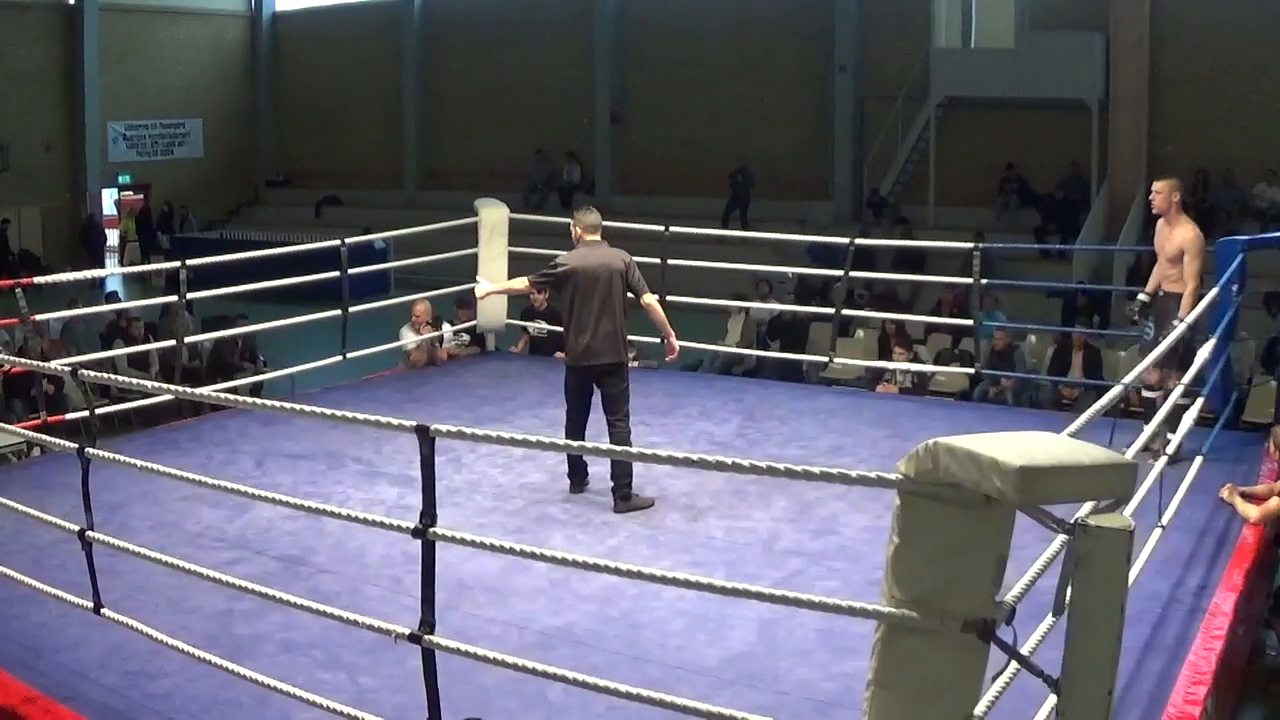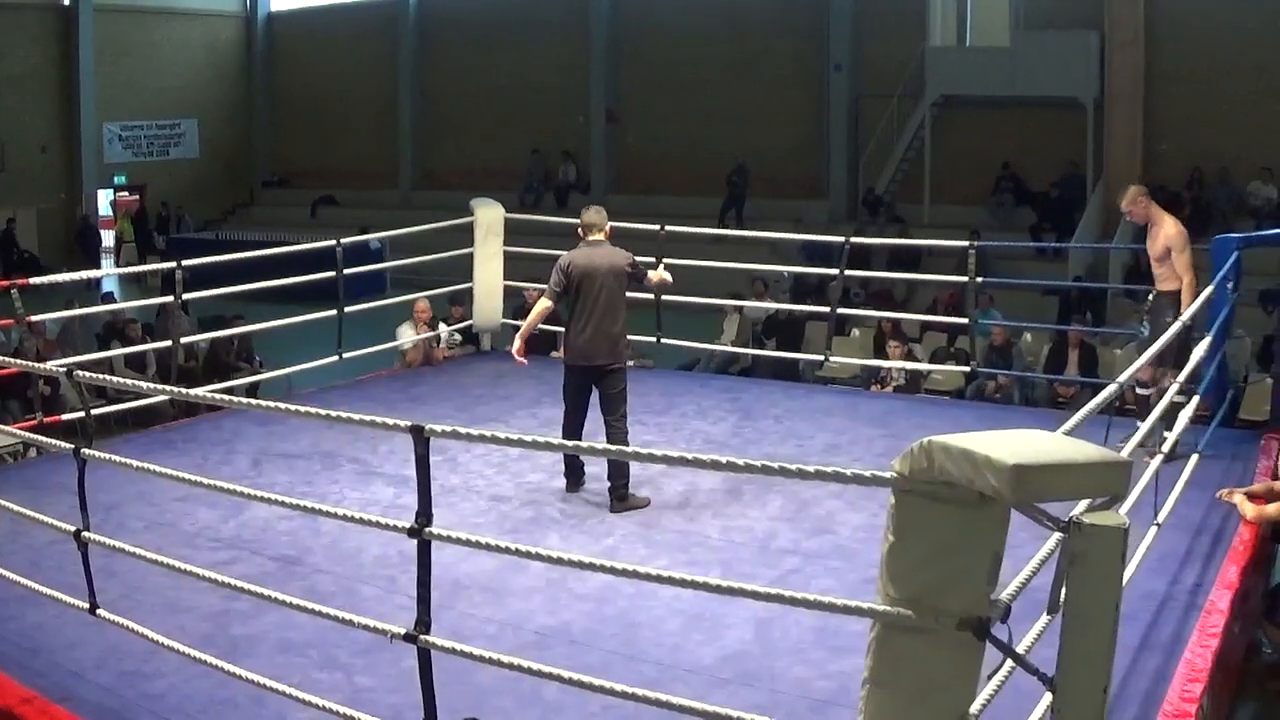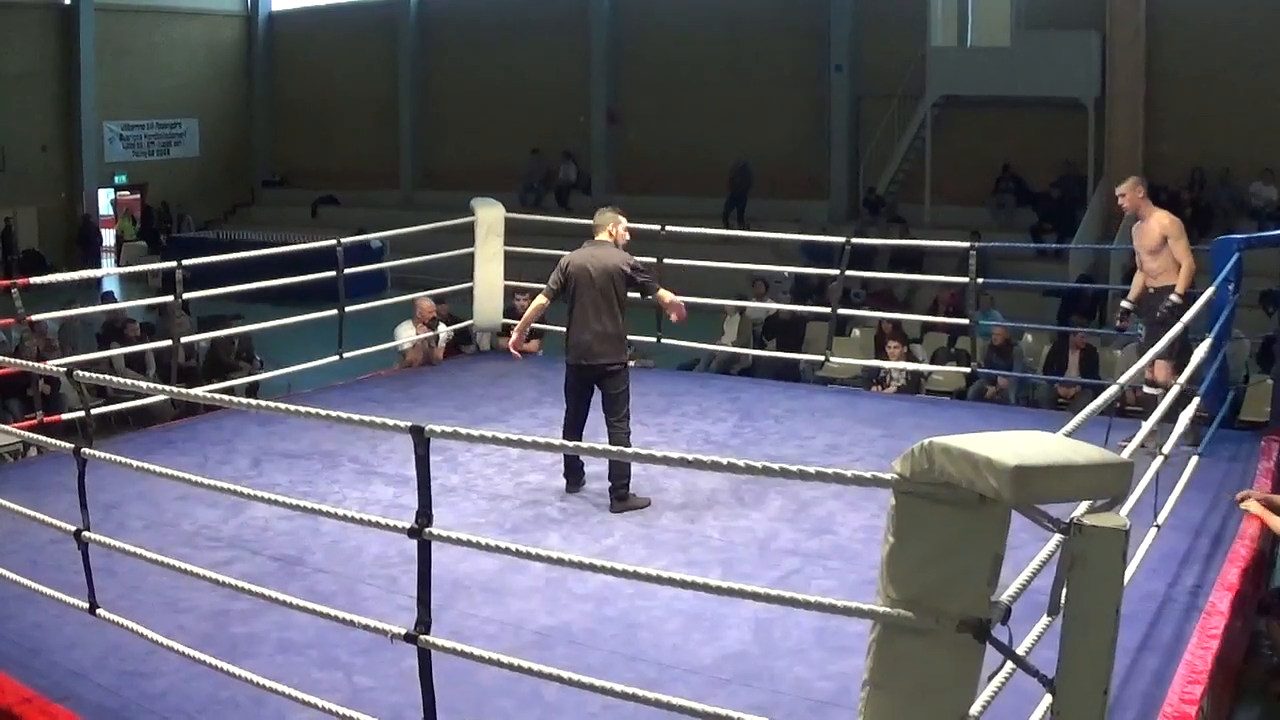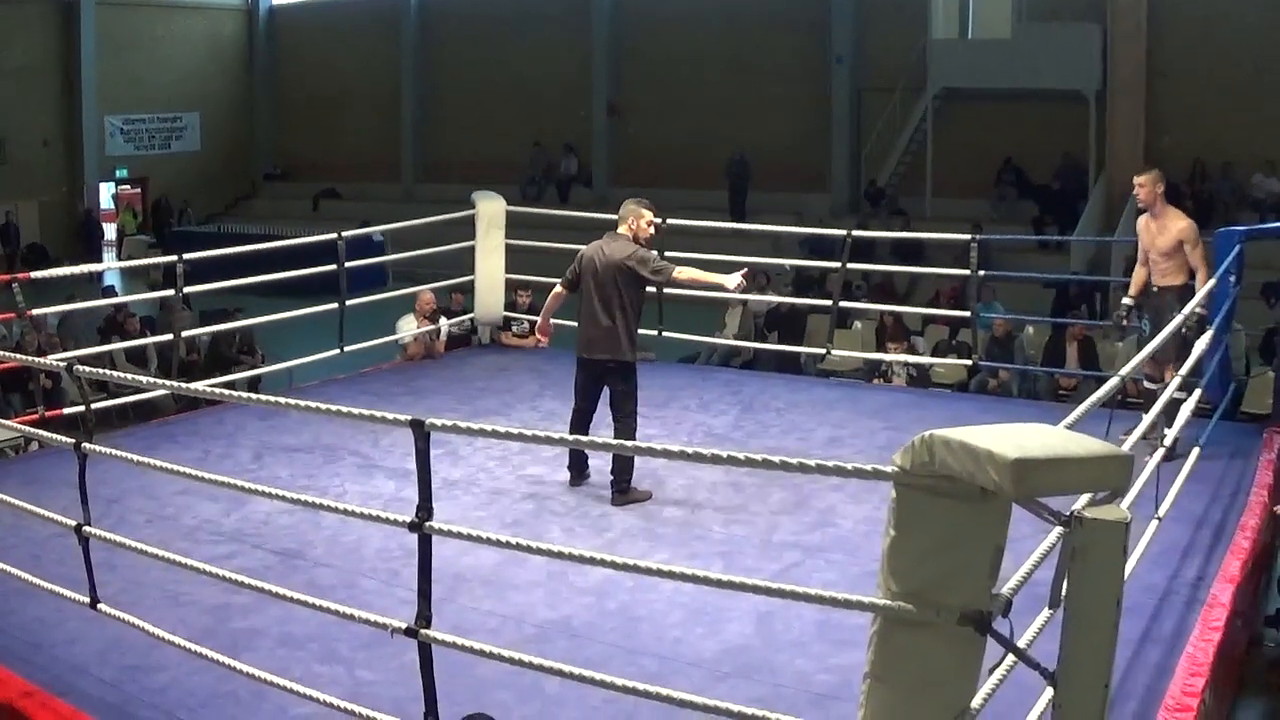
dt=0.7s
person 1, frame 1
left shoulder: (567, 262)
right shoulder: (622, 259)
left elbow: (526, 284)
right elbow: (648, 300)
left wrist: (492, 288)
right wrist: (669, 336)
left hip: (578, 357)
right hip: (613, 356)
left knee: (576, 420)
right knee: (618, 424)
left ankle: (577, 479)
right ankle: (623, 495)
person 1, frame 2
left shoulder: (568, 261)
right shoulder: (622, 259)
left elbow: (546, 303)
right elbow: (649, 278)
left wrist: (521, 336)
right wrist: (662, 276)
left hip: (577, 355)
right hip: (611, 356)
left knee: (573, 419)
right knee: (616, 424)
left ankle: (573, 478)
right ankle: (620, 496)
person 1, frame 3
left shoulder: (571, 260)
right shoulder: (624, 261)
left elbow: (543, 300)
right elbow: (664, 297)
left wrist: (519, 331)
right wrist: (678, 309)
left hip: (577, 355)
right hip: (612, 356)
left knee: (573, 419)
right knee: (618, 425)
left ankle: (573, 478)
right ankle: (621, 495)
person 1, frame 4
left shoulder: (589, 251)
right shoulder: (634, 255)
left elbow: (560, 290)
right elbow: (679, 274)
left wrist: (544, 319)
right wrist: (723, 280)
left hip: (587, 349)
right hip: (618, 352)
left knee: (582, 410)
right knee: (624, 420)
left ankle: (576, 471)
right ankle: (621, 489)
person 2, frame 1
left shoulder: (1191, 235)
right shoulder: (1160, 225)
left elbow: (1192, 285)
left wrist: (1179, 324)
right wrist: (1143, 297)
left hip: (1179, 304)
right hip: (1161, 300)
left knee: (1175, 378)
right knee: (1151, 374)
left ankle: (1172, 442)
right ankle: (1153, 435)
person 2, frame 2
left shoulder: (1173, 232)
right shoulder: (1151, 226)
left elbow: (1188, 279)
left hip: (1174, 304)
right hip: (1159, 301)
left knee: (1169, 375)
right knee: (1144, 372)
left ankle: (1169, 440)
person 2, frame 3
left shoulder: (1167, 222)
right shoulder: (1137, 229)
left elbow: (1188, 264)
left wrist: (1175, 300)
right wrist: (1127, 305)
left hip: (1170, 298)
right hip: (1149, 299)
left knee: (1163, 374)
right knee: (1149, 371)
right ankle: (1149, 431)
person 2, frame 4
left shoulder: (1183, 226)
right shoulder: (1141, 223)
left elbow: (1201, 270)
left wrist: (1198, 311)
right wrist: (1128, 302)
left hip: (1177, 297)
right hip: (1152, 295)
left knee: (1173, 370)
right knee: (1150, 365)
left ankle: (1169, 438)
